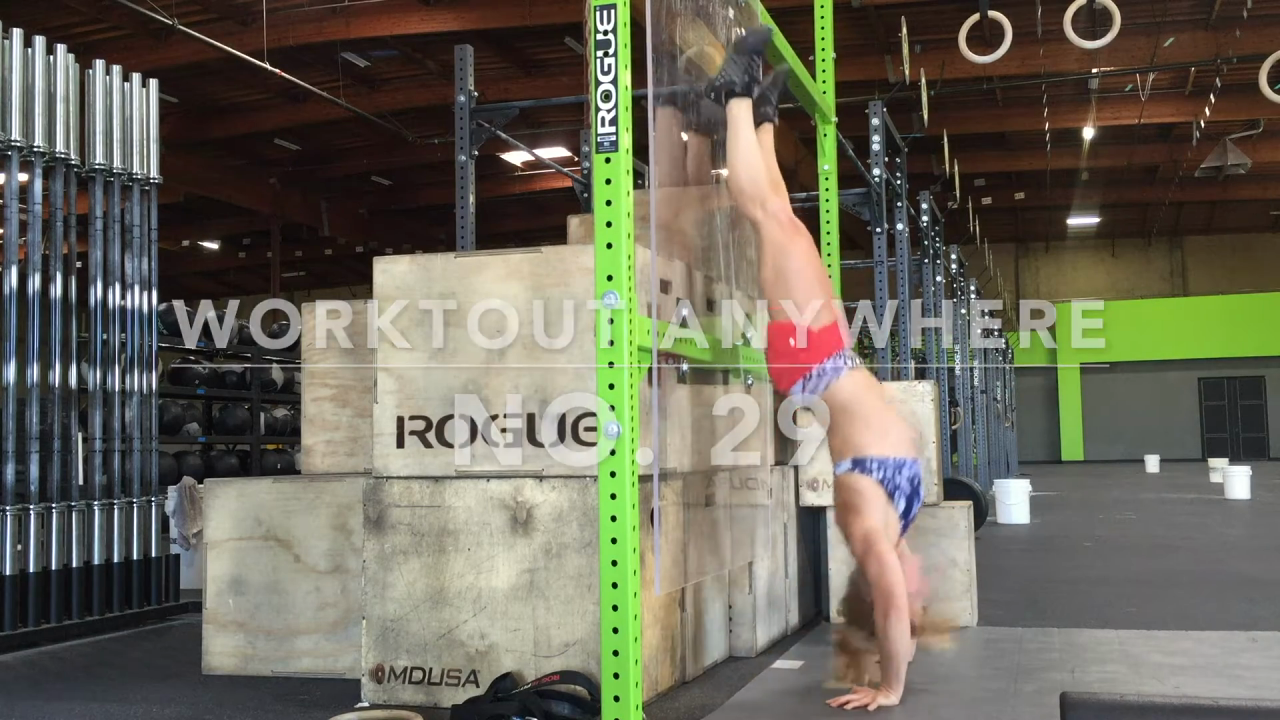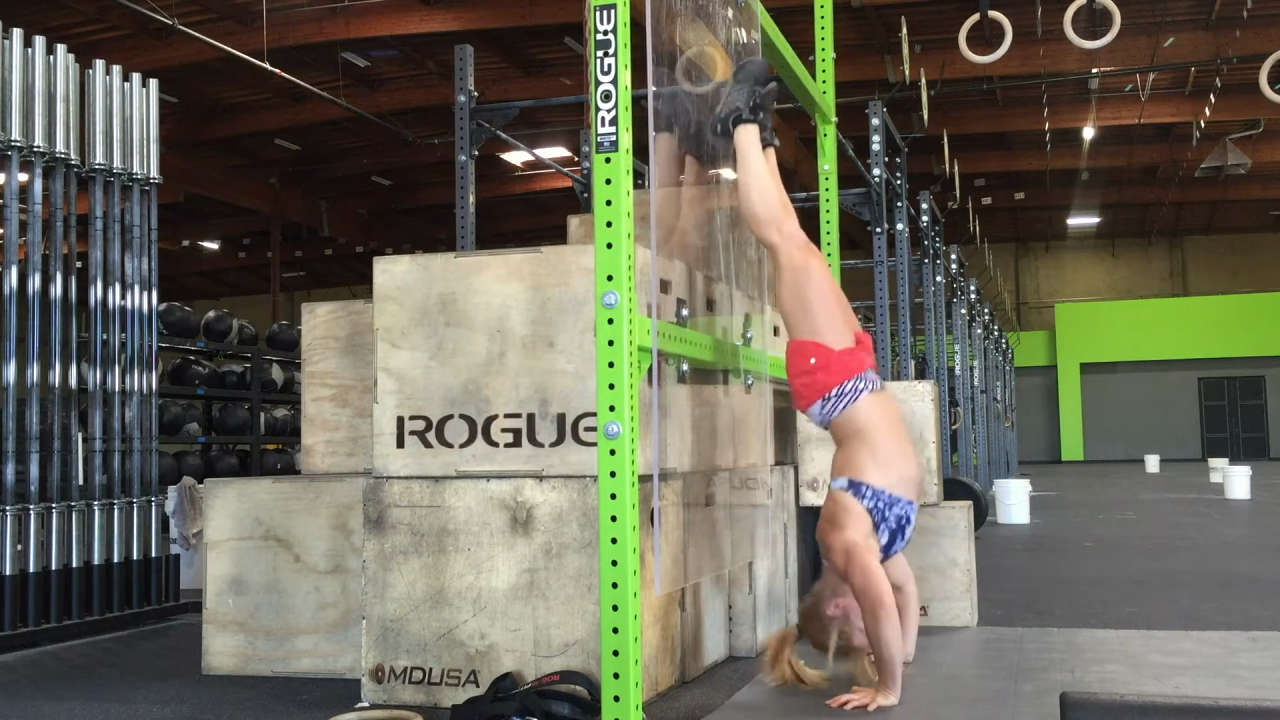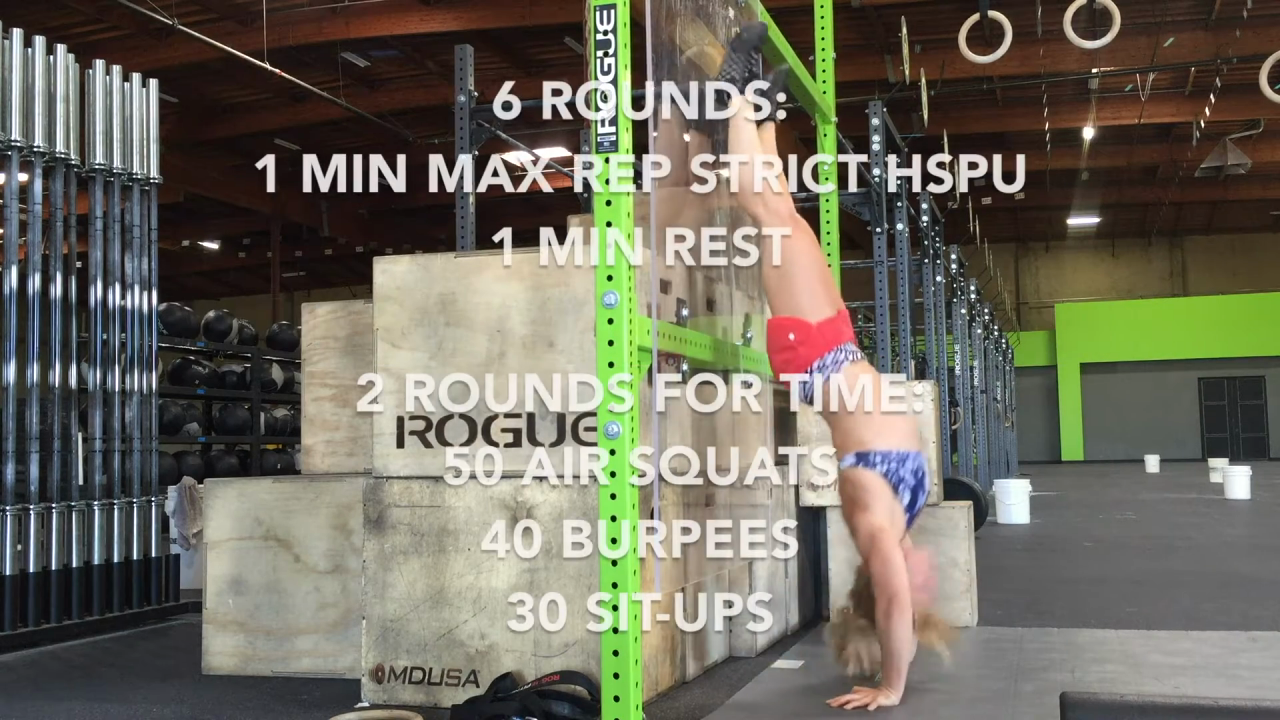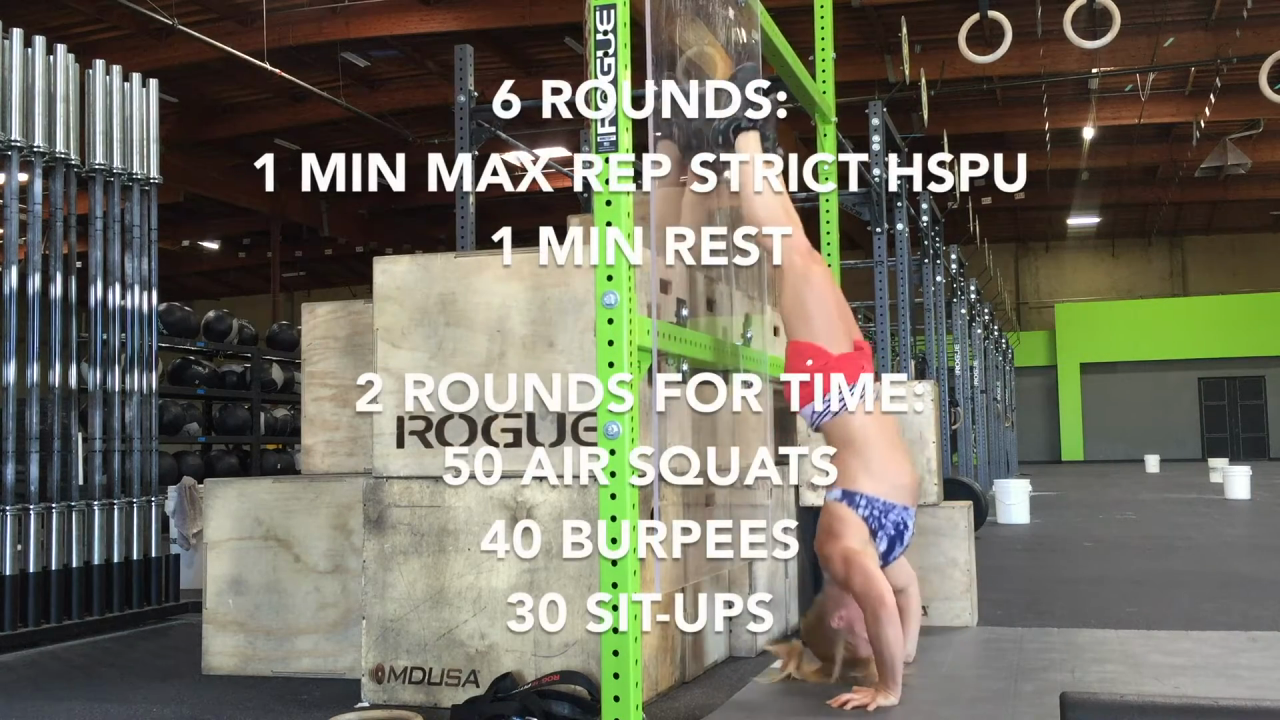
dt=0.4s
person 1, frame 1
left shoulder: (877, 515)
right shoulder: (870, 515)
right wrist: (890, 689)
left hip: (822, 359)
right hip: (812, 358)
left knee: (778, 219)
right knee: (773, 217)
left ankle: (756, 107)
right ankle: (740, 95)
person 1, frame 2
right shoulder: (850, 532)
left wrist: (891, 680)
right wrist: (888, 686)
left hip: (844, 376)
right hip: (836, 376)
left knee: (789, 243)
right knee: (786, 242)
right ankle: (745, 121)
person 1, frame 3
left shoulder: (882, 510)
right shoulder: (876, 511)
right wrist: (891, 687)
left hip: (824, 350)
right hip: (816, 353)
left knee: (779, 219)
right knee: (774, 217)
left ankle: (757, 108)
right ankle: (742, 97)
person 1, frame 4
right shoulder: (848, 544)
left wrist: (891, 680)
right wrist: (889, 685)
left hip: (838, 378)
right hip: (831, 379)
left knee: (794, 251)
right knee: (790, 249)
right ankle: (745, 131)
